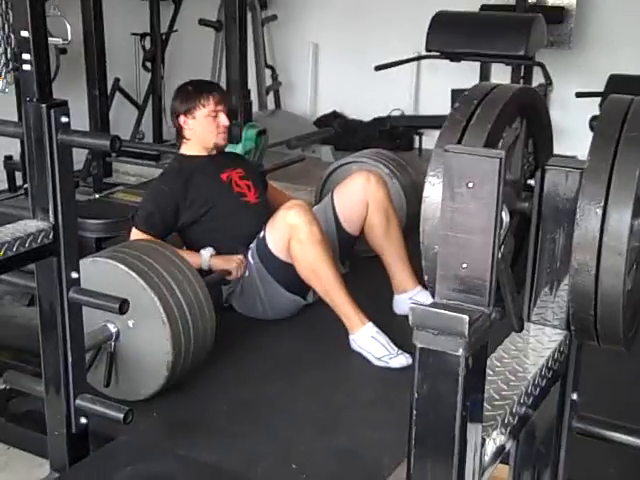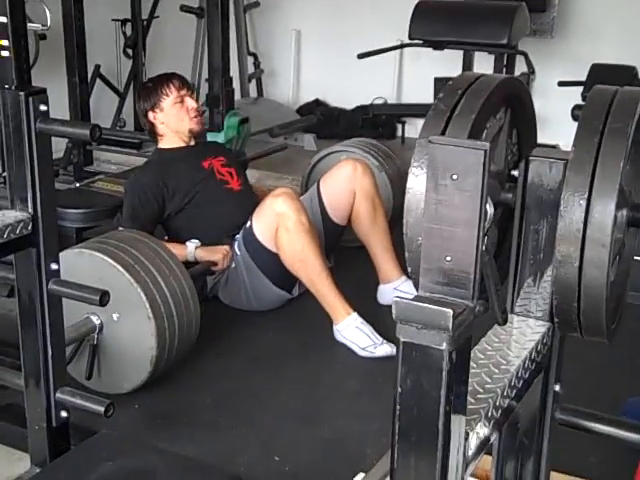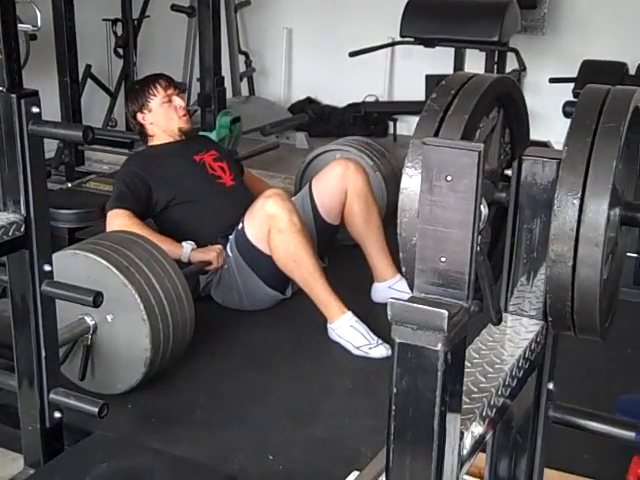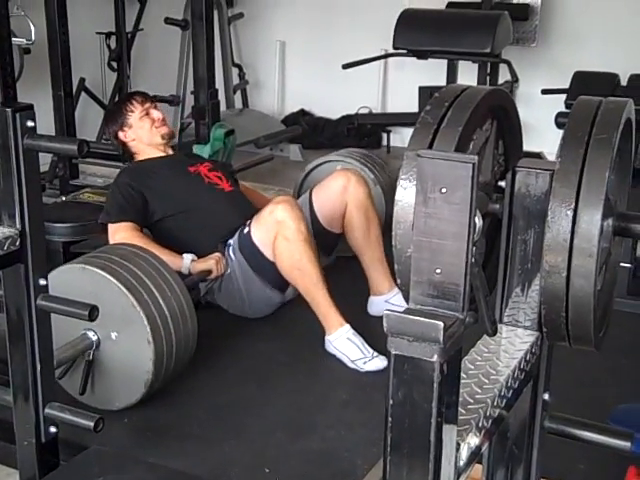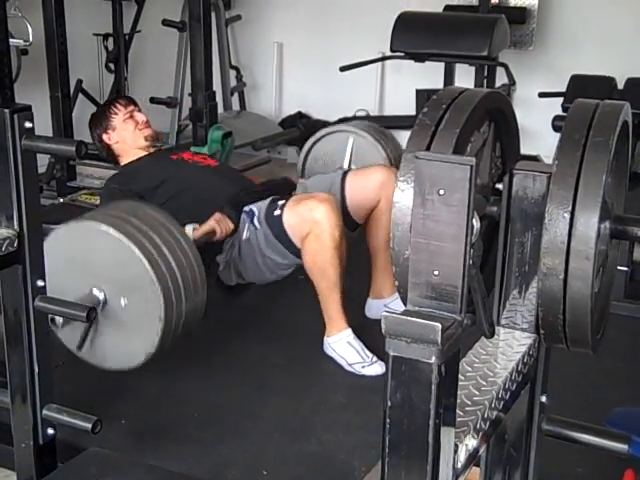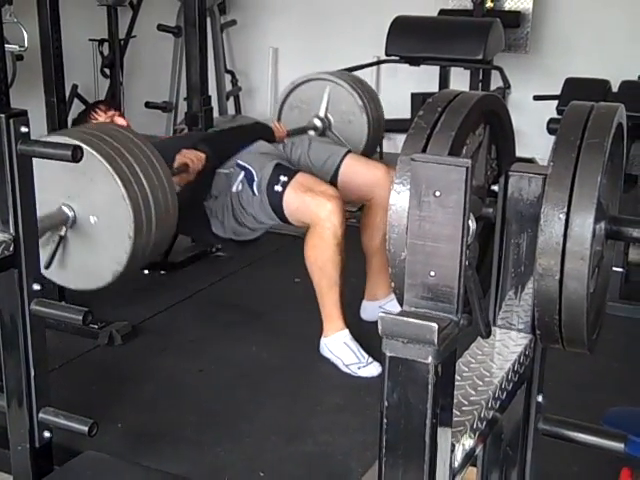
dt=0.5s
person 1, frame 1
left shoulder: (234, 161)
right shoulder: (171, 183)
left wrist: (313, 221)
right wrist: (208, 260)
left hip: (295, 256)
right hip: (251, 280)
left knee: (365, 184)
right knee: (295, 215)
left ankle: (408, 293)
right ankle: (360, 330)
person 1, frame 2
left shoulder: (217, 151)
right shoulder: (151, 177)
left wrist: (298, 214)
right wrist: (195, 250)
left hip: (285, 248)
right hip: (237, 271)
left knee: (352, 172)
right knee: (282, 202)
left ankle: (393, 284)
right ankle: (345, 322)
person 1, frame 3
left shoulder: (203, 144)
right shoulder: (141, 167)
left elbow: (244, 178)
right elbow: (118, 227)
left wrist: (295, 209)
right wrist: (188, 252)
left hip: (278, 242)
right hip: (229, 269)
left knee: (344, 171)
right knee: (273, 204)
left ankle: (388, 282)
right ankle: (340, 320)
person 1, frame 4
left shoulder: (196, 161)
right shoulder: (132, 181)
left elbow: (241, 192)
right elbow: (122, 239)
left wrist: (297, 222)
right wrist: (189, 263)
left hip: (276, 251)
right hip: (230, 273)
left knee: (347, 182)
right knee: (282, 212)
left ankle: (385, 295)
right ankle: (338, 332)
person 1, frame 5
left shoulder: (179, 155)
right shoulder: (122, 185)
left wrist: (291, 183)
right wrist: (192, 231)
right hip: (243, 234)
left knee: (384, 180)
right knee: (321, 212)
left ankle: (383, 298)
right ankle: (337, 335)
person 1, frame 6
left shoulder: (156, 151)
left wrist: (271, 131)
right hip: (233, 177)
left knee: (382, 180)
right knee: (327, 208)
left ankle: (378, 298)
right ankle: (334, 336)
